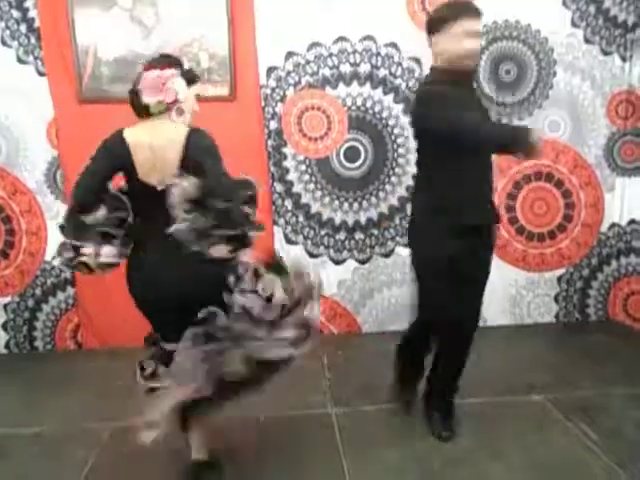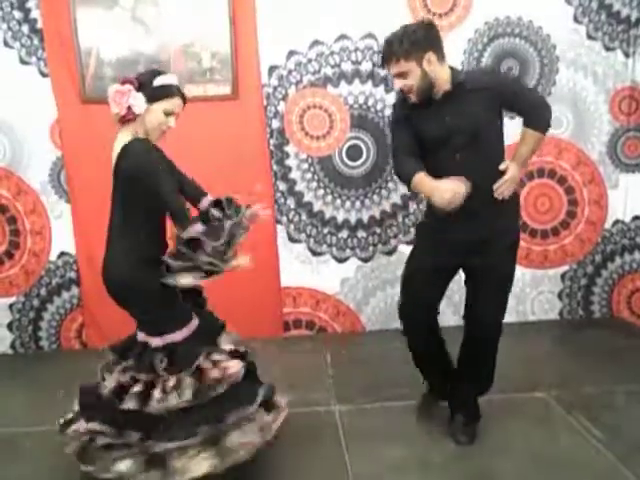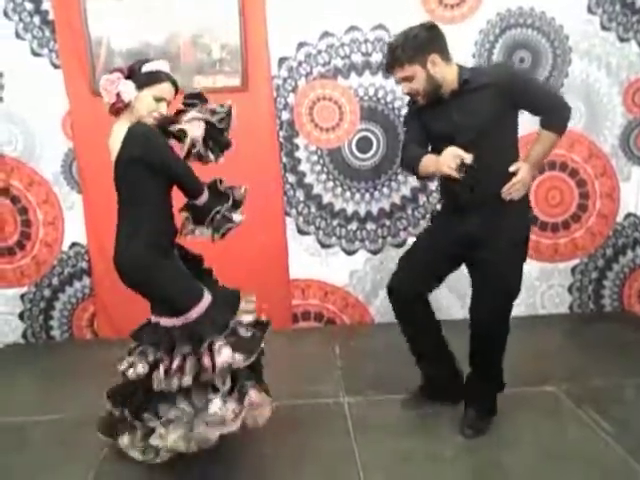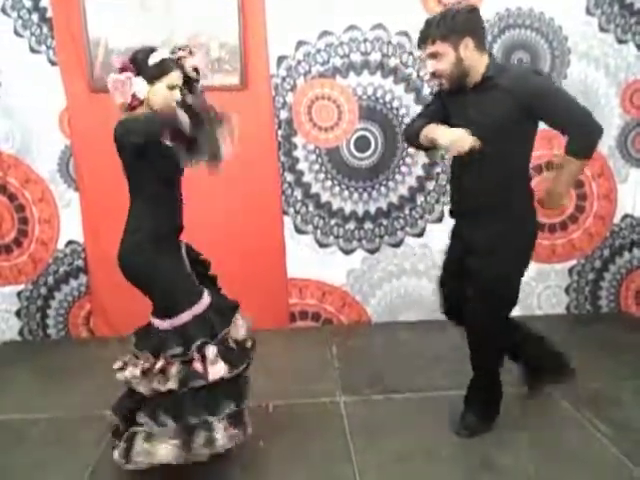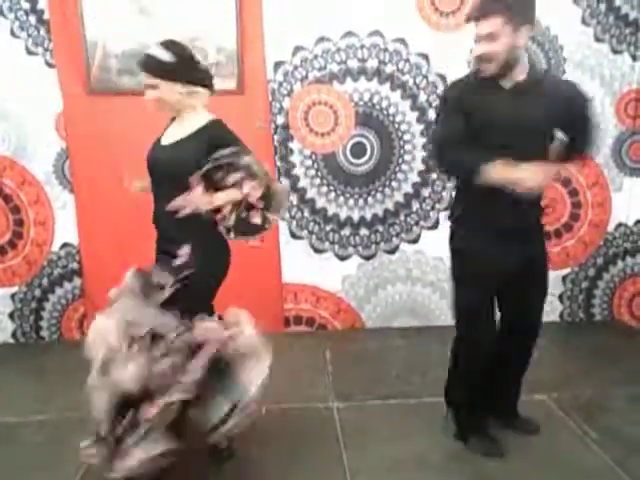
dt=1s
person 1, frame 1
left shoulder: (467, 92)
right shoulder: (431, 97)
right elbow: (483, 137)
right wrist: (520, 138)
left hip: (474, 228)
right hip: (438, 229)
left knee: (461, 317)
right knee: (438, 315)
left ankle: (440, 401)
right ankle: (407, 372)
person 1, frame 2
left shoulder: (488, 85)
right shoulder: (406, 108)
left elbow: (539, 111)
right elbow: (404, 162)
left wrist: (517, 165)
right wrist: (432, 189)
left hip: (494, 227)
right hip: (440, 227)
left knee: (483, 323)
right knee: (414, 309)
left ankle: (465, 406)
right ankle: (440, 383)
person 1, frame 3
left shoulder: (499, 82)
right shoulder: (421, 107)
left elbow: (557, 109)
right elbow: (410, 155)
left wrist: (531, 165)
right wrist: (438, 163)
left hip: (503, 220)
right hip: (453, 218)
left knee: (489, 316)
right knee: (404, 287)
left ankle: (480, 402)
right ankle: (442, 381)
person 1, frame 4
left shoulder: (522, 85)
right shoulder: (452, 92)
left elbow: (585, 129)
right elbow: (413, 129)
left wrist: (556, 188)
right wrist: (439, 133)
left hip: (505, 230)
right hip: (469, 226)
left knee: (485, 320)
right knee: (457, 305)
left ankle: (482, 407)
right ankle: (540, 362)
person 1, frame 5
left shoulder: (559, 94)
right shoulder: (461, 93)
left elbow: (581, 143)
right elbow: (448, 158)
left wrist: (546, 171)
right wrist: (511, 173)
left hip: (525, 235)
right hip: (476, 237)
left knee: (522, 327)
right knee: (475, 329)
left ankle: (499, 404)
right ankle: (467, 417)
person 2, frame 1
left shoulder: (120, 143)
right shoulder: (196, 139)
left elbow: (82, 200)
right elbow: (230, 196)
left wrist: (92, 240)
left hip: (148, 273)
right hip: (199, 267)
left knee: (178, 350)
left ankle: (197, 446)
person 2, frame 2
left shoulder: (139, 149)
right shoulder: (139, 152)
left elbow: (185, 189)
right elbow: (174, 209)
left wrist: (234, 214)
right wrist: (220, 250)
left hip: (136, 265)
right hip: (134, 270)
left knee: (159, 344)
right knee: (186, 342)
person 2, frame 3
left shoulder: (127, 133)
right shoulder: (143, 137)
left elbow: (180, 117)
right elbow: (189, 183)
left wrist: (191, 123)
right wrist: (217, 208)
left hip: (141, 250)
right hip: (147, 256)
left knee: (178, 323)
right knee: (211, 318)
left ankle: (152, 421)
person 2, frame 4
left shoulder: (149, 127)
right shoulder: (132, 129)
left elbow: (175, 123)
right elbow: (174, 123)
left wrist: (184, 67)
right wrist: (198, 120)
left hip: (161, 245)
right hip: (147, 251)
left knee: (178, 330)
right knee: (204, 322)
right ankle: (188, 430)
person 2, frame 5
left shoulder: (214, 133)
right shoulder: (171, 127)
left wrist: (220, 200)
right wrist: (155, 187)
left hip: (199, 249)
right hip: (174, 249)
